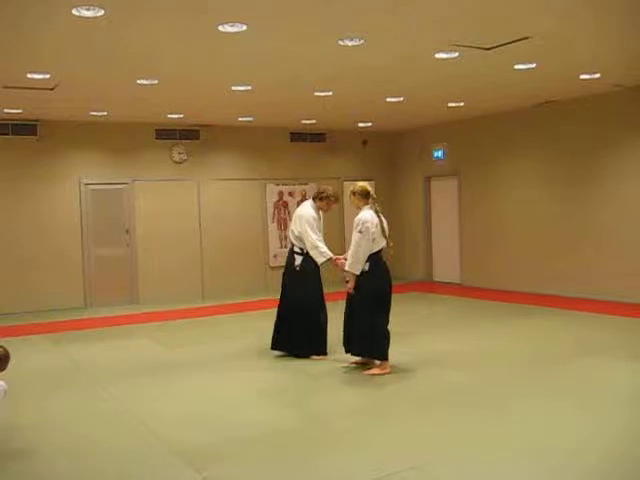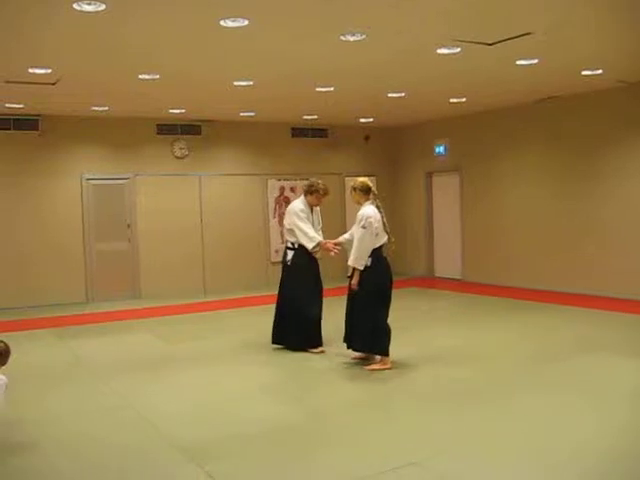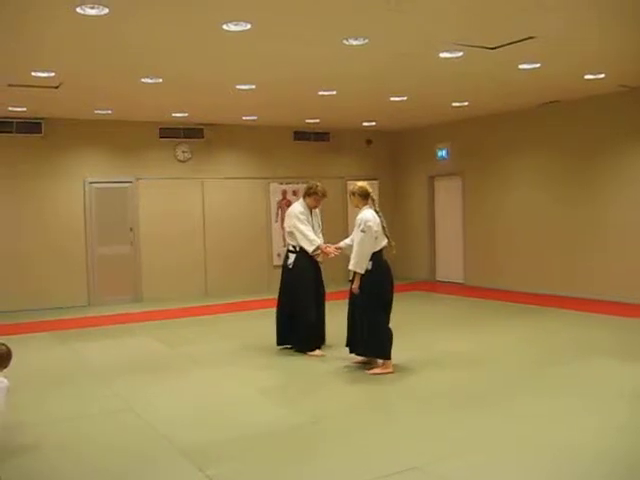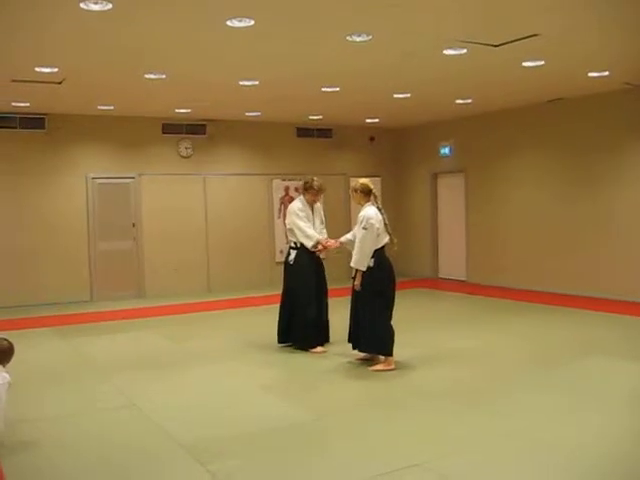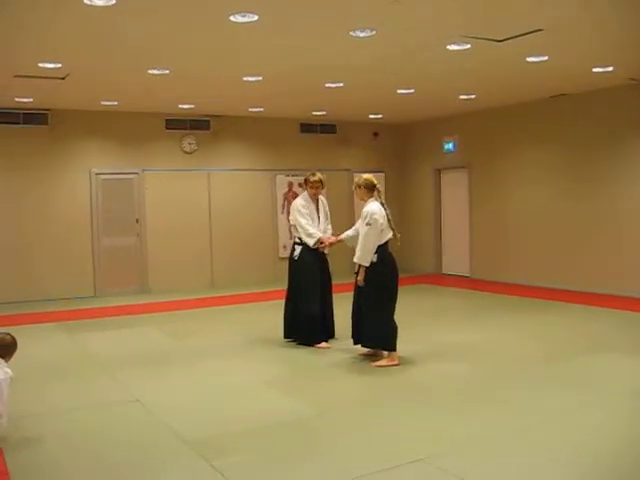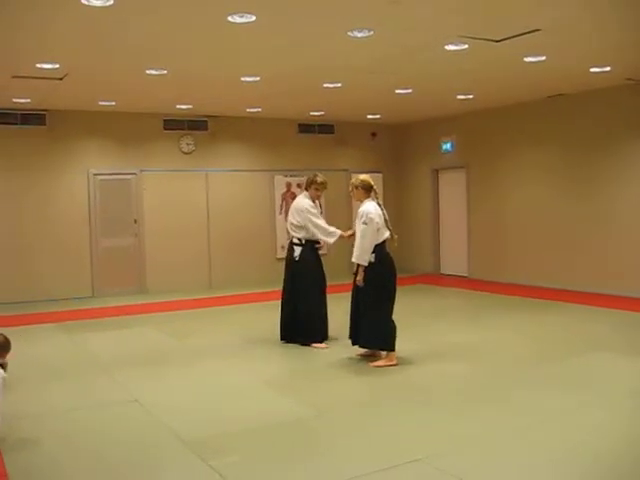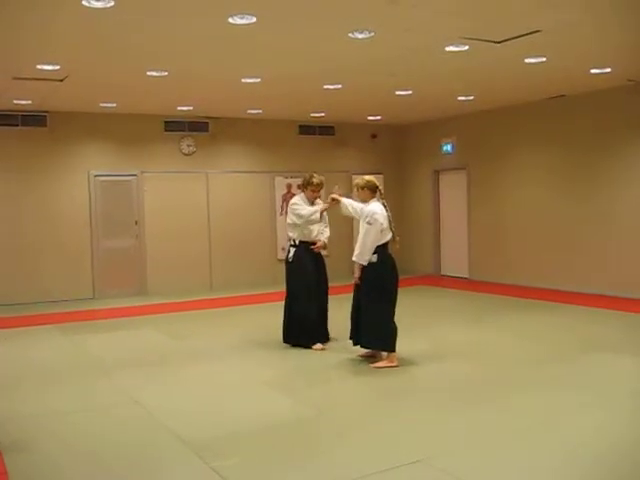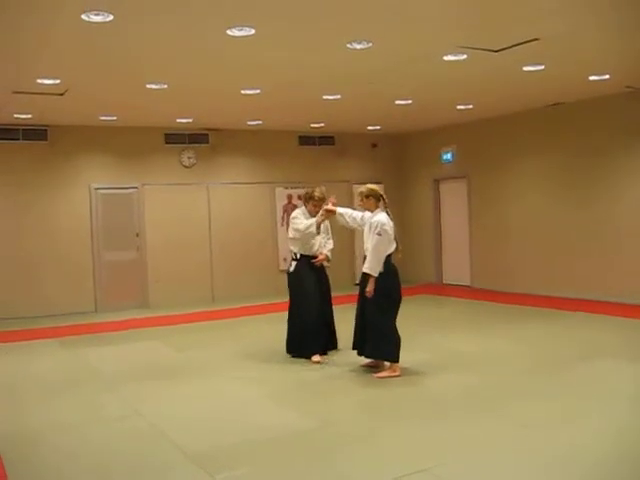
dt=0.4s
person 1, frame 1
left shoulder: (363, 218)
right shoulder: (377, 216)
left elbow: (360, 250)
left wrist: (352, 278)
right wrist: (346, 257)
left hip: (370, 273)
right hip: (377, 269)
left knee: (373, 317)
right knee: (363, 314)
left ankle: (383, 363)
right ankle: (369, 356)
person 1, frame 2
left shoulder: (366, 213)
right shoulder: (374, 210)
left elbow: (362, 246)
right elbow: (355, 235)
left wrist: (356, 274)
right wrist: (335, 242)
left hip: (371, 268)
right hip: (376, 265)
left knee: (374, 312)
right knee: (364, 310)
left ankle: (384, 359)
right ankle: (369, 351)
person 1, frame 3
left shoulder: (365, 217)
right shoulder: (370, 214)
left elbow: (362, 250)
right elbow: (356, 240)
left wrist: (357, 278)
right wrist: (335, 247)
left hip: (373, 272)
right hip: (375, 269)
left knee: (375, 315)
right knee: (365, 313)
left ankle: (386, 363)
right ankle: (371, 355)
person 1, frame 4
left shoulder: (368, 215)
right shoulder: (372, 211)
left elbow: (364, 247)
right elbow: (357, 235)
left wrist: (359, 275)
right wrist: (338, 241)
left hip: (375, 268)
right hip: (376, 266)
left knee: (378, 312)
right knee: (367, 310)
left ankle: (388, 360)
right ankle: (373, 352)
person 1, frame 5
left shoulder: (371, 210)
right shoulder: (374, 207)
left elbow: (368, 243)
right elbow: (359, 230)
left wrist: (362, 270)
right wrist: (337, 239)
left hip: (379, 264)
right hip: (378, 263)
left knee: (381, 308)
right knee: (369, 305)
left ankle: (391, 355)
right ankle: (377, 347)
person 1, frame 6
left shoulder: (367, 210)
right shoulder: (373, 207)
left elbow: (365, 243)
left wrist: (361, 270)
left hip: (376, 264)
right hip: (378, 261)
left knee: (379, 308)
right knee: (367, 306)
left ankle: (390, 355)
right ankle: (375, 348)
person 1, frame 7
left shoulder: (372, 211)
right shoulder: (374, 207)
left elbow: (366, 242)
right elbow: (358, 209)
left wrist: (358, 268)
right wrist: (340, 200)
left hip: (378, 264)
right hip: (378, 262)
left knee: (380, 309)
right knee: (368, 306)
left ankle: (391, 356)
right ankle: (377, 349)
person 1, frame 8
left shoulder: (380, 221)
right shoulder: (371, 217)
left elbow: (376, 254)
right elbow: (354, 217)
left wrist: (371, 281)
right wrist: (335, 210)
left hip: (382, 275)
right hip: (377, 274)
left knee: (383, 319)
right knee: (371, 316)
left ankle: (393, 366)
right ankle: (379, 359)
person 2, frame 1
left shoulder: (313, 210)
right shoulder: (307, 214)
right elbow: (314, 242)
left wrist: (331, 257)
right wrist: (333, 259)
left hip: (302, 259)
right hip: (302, 261)
left knee: (296, 303)
right knee: (310, 305)
left ankle: (293, 344)
right ankle: (309, 348)
person 2, frame 2
left shoulder: (314, 209)
right shoulder: (296, 208)
right elbow: (305, 232)
left wrist: (322, 245)
right wrist: (323, 244)
left hip: (308, 255)
right hip: (296, 256)
left knee: (313, 296)
right knee: (302, 299)
left ankle: (295, 338)
right ankle: (308, 341)
person 2, frame 3
left shoulder: (314, 212)
right shoulder: (295, 211)
right elbow: (305, 235)
left wrist: (321, 249)
right wrist: (323, 247)
left hip: (310, 258)
right hip: (297, 260)
left knee: (316, 299)
right knee: (303, 302)
left ankle: (313, 339)
right ankle: (307, 344)
person 2, frame 4
left shoulder: (317, 207)
right shoulder: (295, 208)
left elbow: (321, 229)
right elbow: (305, 231)
left wrist: (322, 244)
right wrist: (323, 242)
left hip: (313, 255)
right hip: (299, 256)
left knee: (318, 296)
right knee: (304, 299)
left ankle: (317, 337)
right ankle: (307, 341)
person 2, frame 5
left shoulder: (322, 202)
right shoulder: (299, 204)
left elbow: (327, 225)
right elbow: (306, 228)
left wrist: (326, 240)
right wrist: (322, 239)
left hip: (318, 251)
right hip: (303, 252)
left knee: (322, 292)
right knee: (308, 295)
left ankle: (321, 332)
right ankle: (311, 336)
person 2, frame 6
left shoulder: (312, 202)
right shoulder: (303, 204)
right elbow: (319, 226)
left wrist: (321, 241)
right wrist: (342, 234)
left hip: (308, 250)
right hip: (301, 252)
left knee: (314, 291)
right knee: (306, 294)
left ankle: (296, 333)
right ankle: (310, 336)
person 2, frame 7
left shoulder: (318, 203)
right shoulder: (296, 203)
left elbow: (324, 226)
right elbow: (306, 216)
left wrist: (323, 241)
right wrist: (325, 207)
left hip: (314, 252)
right hip: (299, 252)
left knee: (319, 293)
right knee: (303, 295)
left ankle: (317, 334)
right ankle: (307, 337)
person 2, frame 8
left shoulder: (322, 217)
right shoulder: (297, 216)
left elbow: (328, 239)
right elbow: (304, 230)
left wrist: (325, 254)
right wrist: (320, 219)
left hip: (317, 264)
right hip: (301, 265)
left knee: (323, 305)
right knee: (307, 307)
left ankle: (322, 344)
right ankle: (308, 349)
